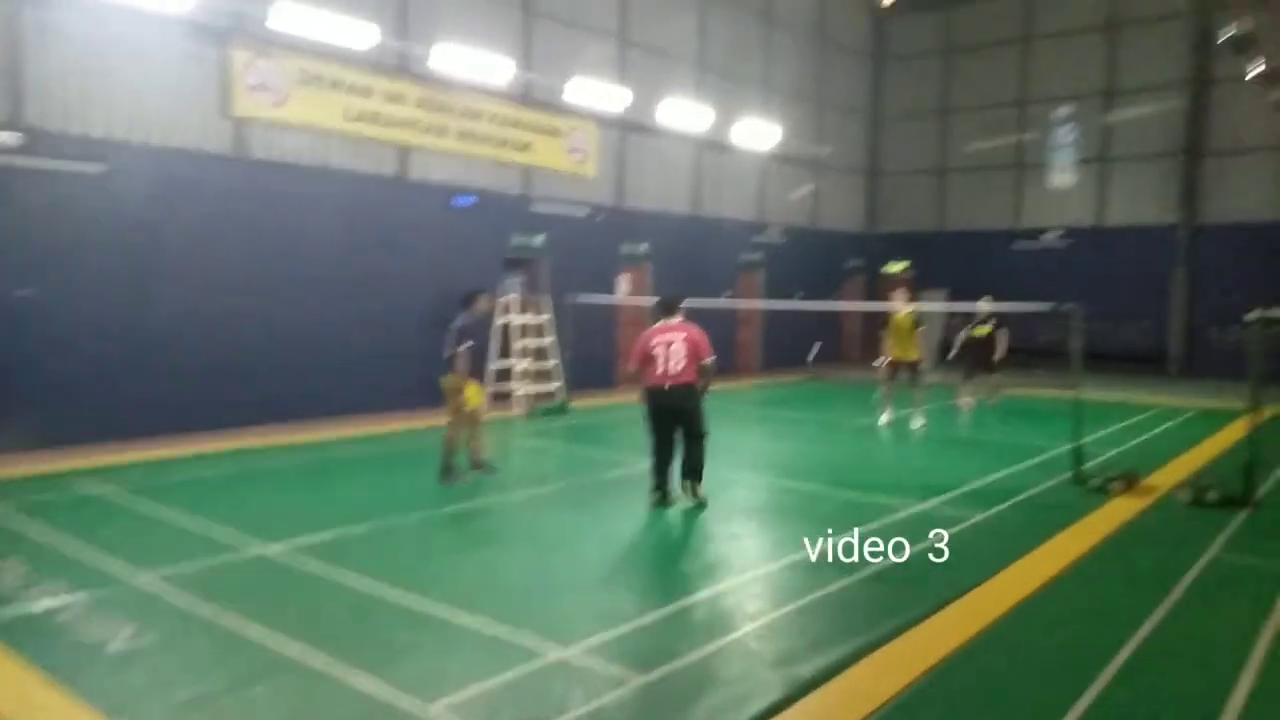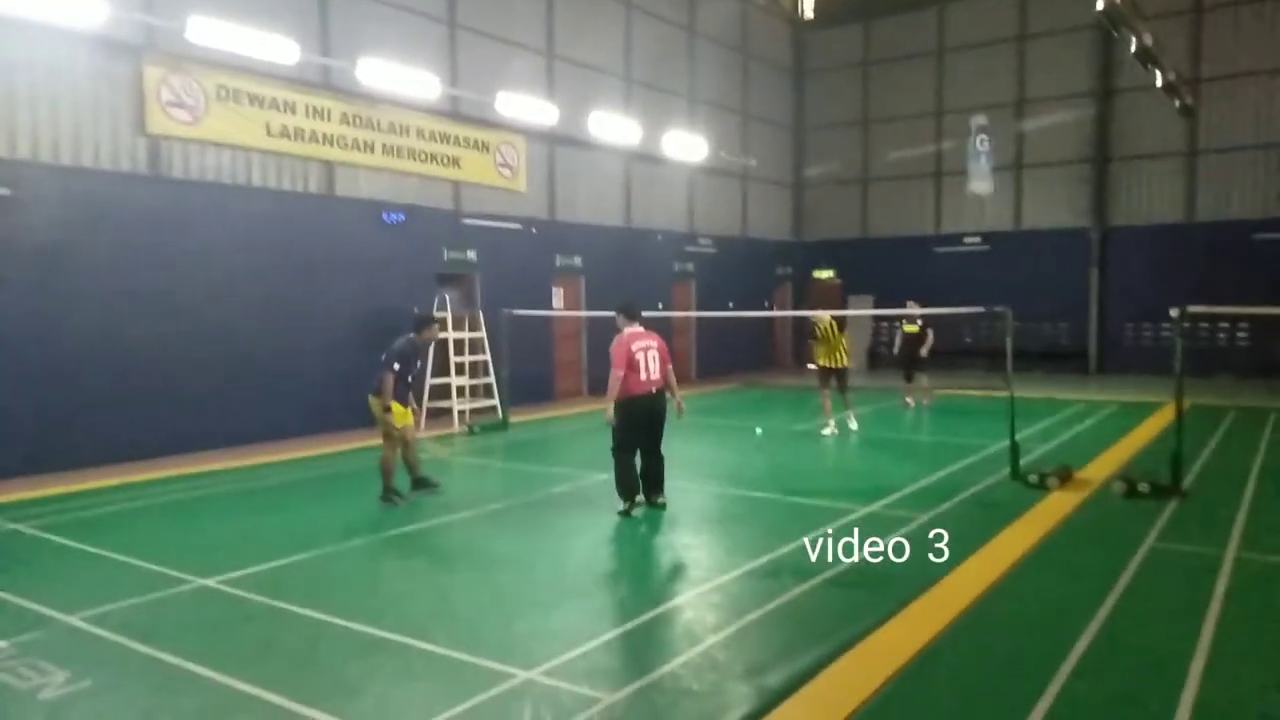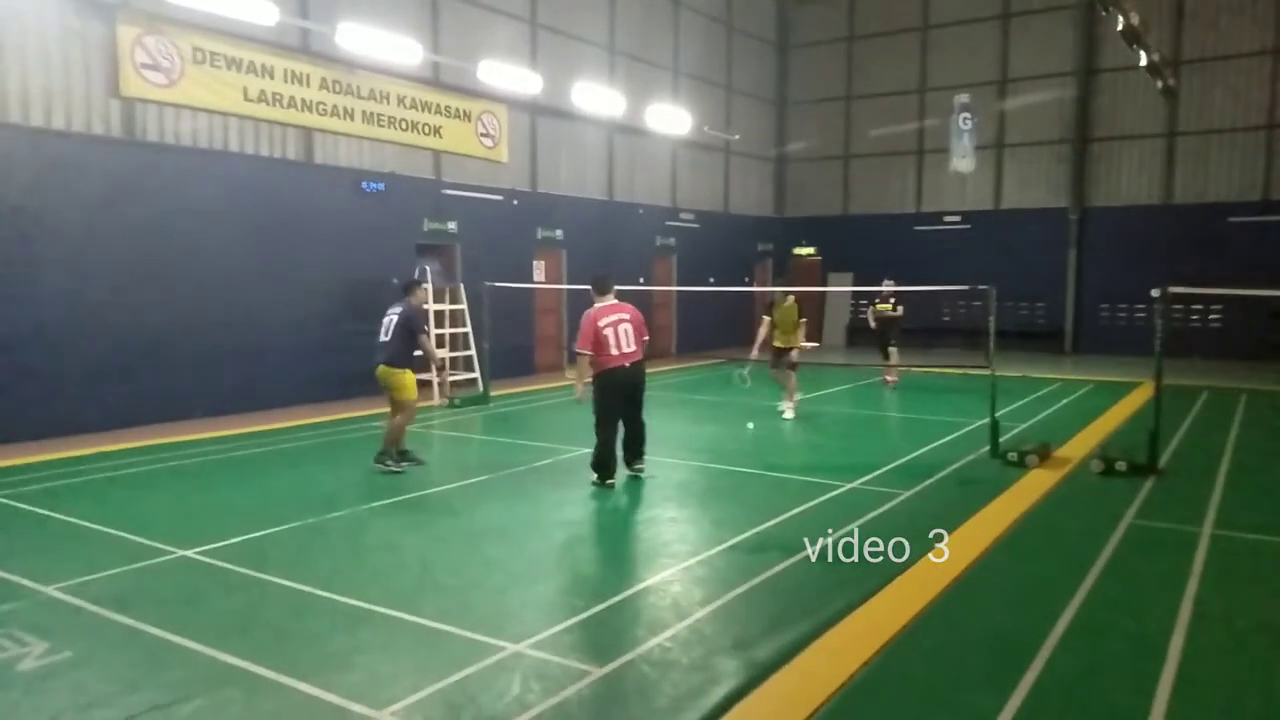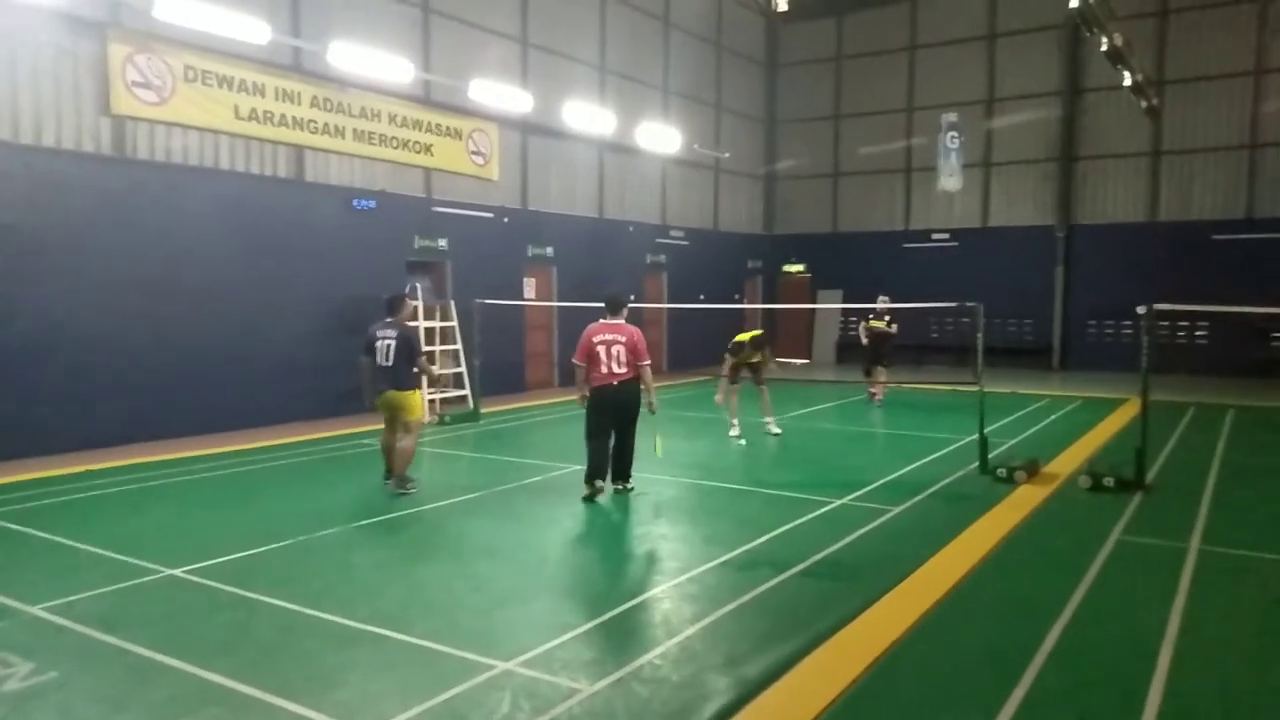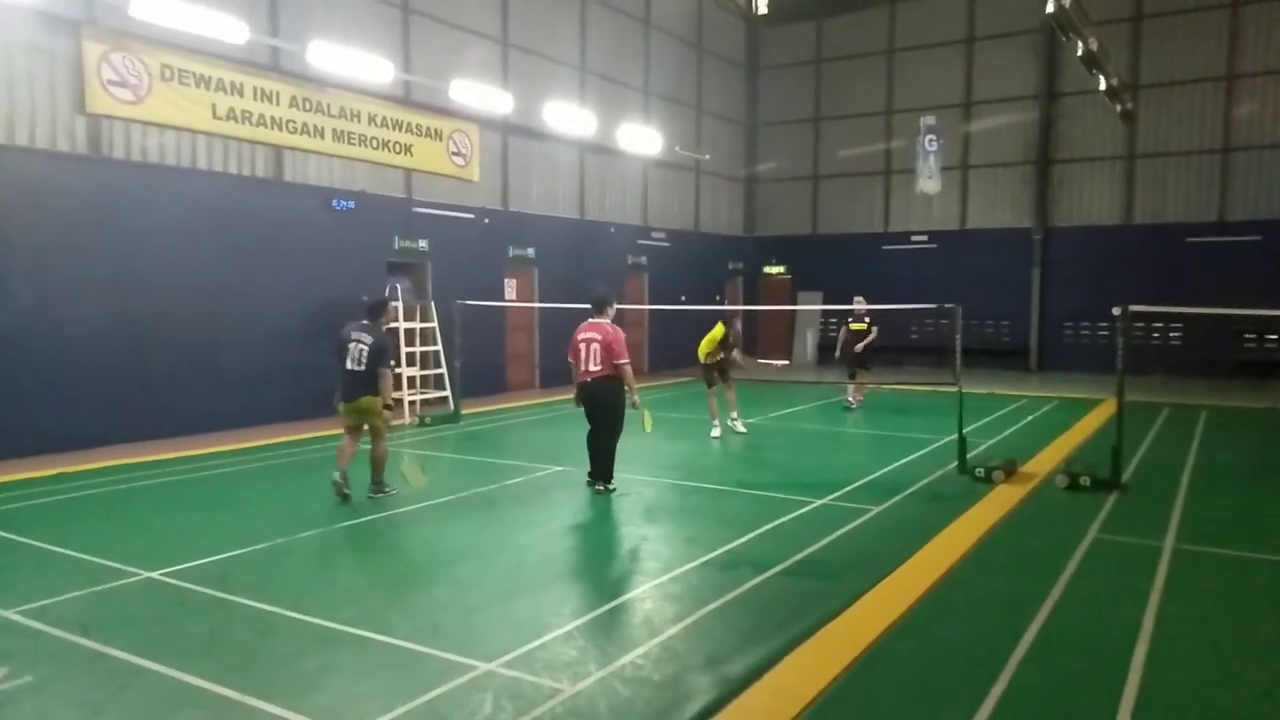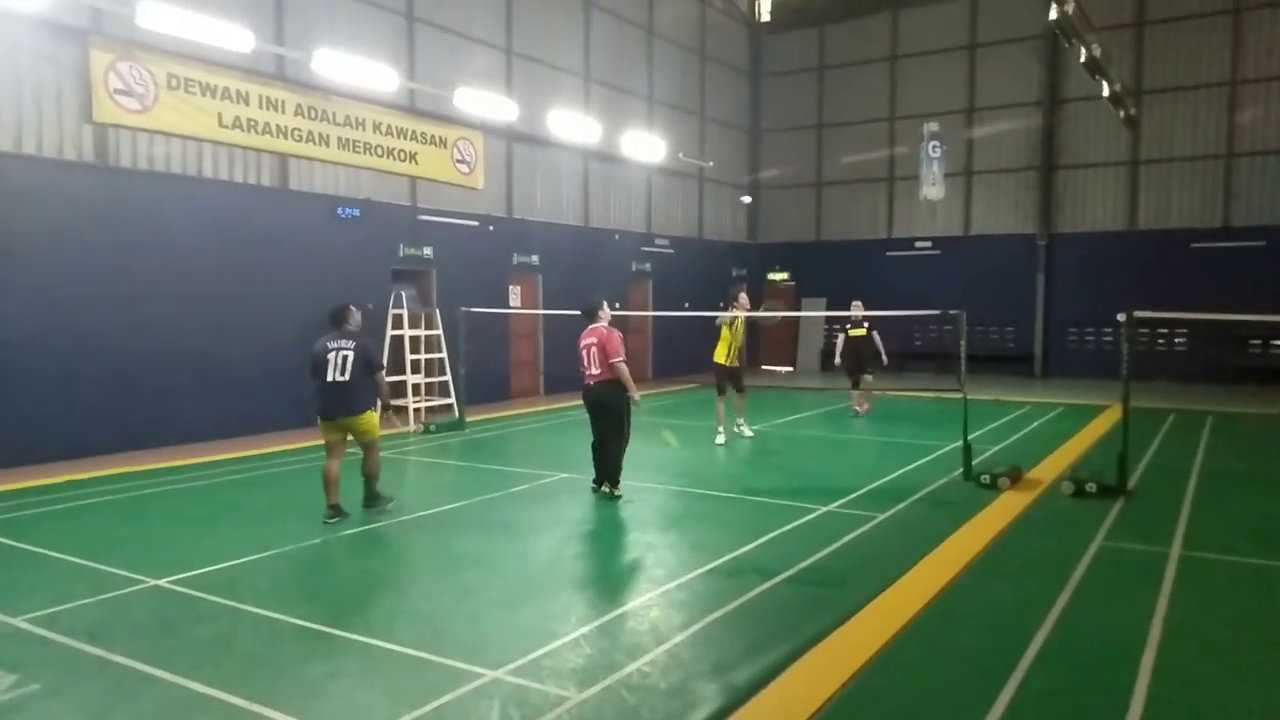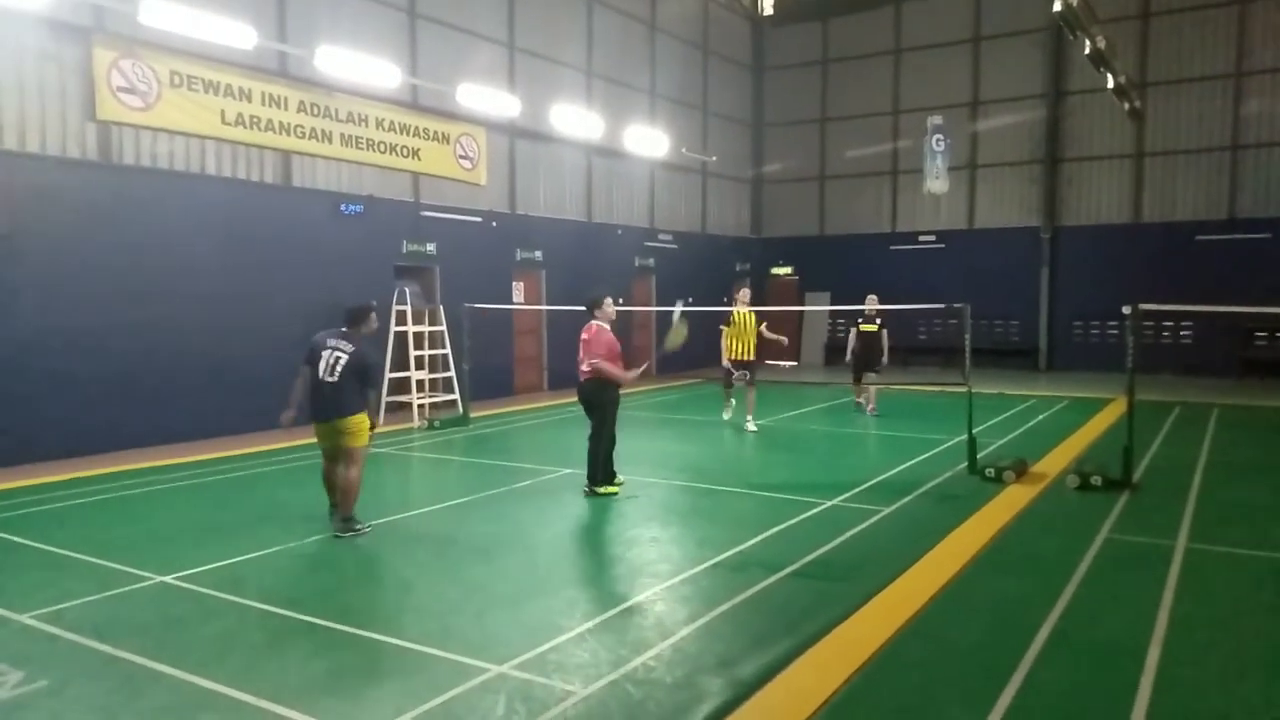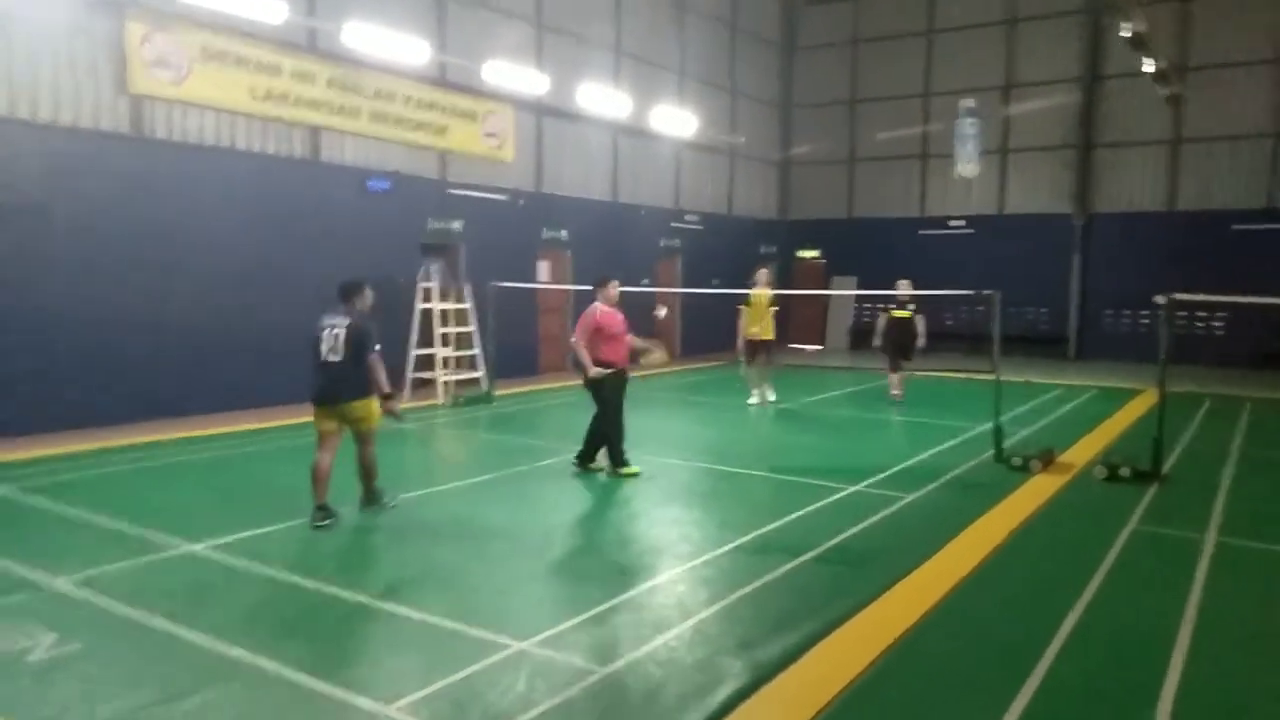
dt=0.5s
person 1, frame 1
left shoulder: (466, 323)
right shoulder: (468, 325)
right elbow: (460, 358)
right wrist: (459, 388)
left hip: (470, 382)
right hip: (461, 382)
left knee: (476, 419)
right knee: (457, 424)
left ankle: (476, 460)
right ankle: (446, 468)
person 1, frame 2
left shoulder: (414, 348)
right shoulder: (404, 349)
right elbow: (388, 378)
left wrist: (411, 403)
right wrist: (386, 410)
left hip: (398, 401)
right hip: (385, 401)
left knee: (409, 440)
right knee: (391, 445)
left ankle: (417, 479)
right ankle: (388, 490)
person 1, frame 3
left shoulder: (394, 310)
right shoulder: (414, 312)
right elbow: (424, 342)
right wrist: (439, 366)
left hip: (383, 365)
right hip: (397, 368)
left knee: (398, 411)
right knee: (407, 411)
left ankle: (401, 452)
right ankle: (385, 454)
person 1, frame 4
left shoulder: (374, 331)
right shoulder: (407, 332)
left elbow: (365, 362)
right elbow: (420, 363)
left wrist: (368, 387)
right wrist: (435, 376)
left hip: (382, 391)
right hip: (405, 391)
left knee: (390, 431)
right knee: (410, 433)
left ankle: (391, 473)
right ankle: (400, 480)
person 1, frame 5
left shoulder: (347, 330)
right shoulder: (381, 340)
left elbow: (341, 362)
right elbow: (384, 375)
left wrist: (342, 390)
right wrist: (387, 406)
left hip: (349, 395)
right hip: (372, 397)
left knee: (350, 436)
right knee: (379, 439)
left ankle: (341, 473)
right ankle: (377, 484)
person 1, frame 6
left shoulder: (319, 346)
right shoulder: (363, 345)
left elbow: (317, 381)
right elbow: (379, 379)
left wrist: (324, 408)
right wrist: (386, 404)
left hip: (329, 412)
right hip: (360, 410)
left knee: (333, 457)
right knee: (371, 451)
left ankle: (332, 508)
right ankle: (371, 496)
person 1, frame 7
left shoulder: (320, 339)
right shoulder: (364, 354)
left elbow: (304, 375)
right elbow: (370, 393)
left wrist: (292, 408)
right wrist: (370, 422)
left hip: (321, 414)
right hip: (350, 416)
left knee: (331, 461)
right knee: (353, 465)
left ankle: (335, 507)
right ankle: (346, 520)
person 1, frame 8
left shoulder: (324, 322)
right shoulder: (361, 324)
right elbow: (374, 362)
right wrist: (387, 396)
left hip: (324, 397)
right hip: (356, 397)
left knee: (324, 451)
right knee: (366, 445)
left ankle: (320, 509)
right ankle: (370, 496)
person 2, frame 1
left shoulder: (648, 335)
right shoulder: (693, 331)
left elbow: (634, 369)
right elbow: (708, 364)
left wrist: (651, 382)
right wrist: (703, 386)
left hip: (657, 395)
right hip: (685, 392)
left knee: (662, 444)
right knee: (695, 439)
left ankle: (660, 492)
right ankle: (692, 483)
person 2, frame 2
left shoulder: (622, 340)
right shoulder: (655, 338)
left elbow: (618, 375)
right elbow: (668, 371)
left wrist: (610, 405)
right wrist: (677, 397)
left hip: (632, 403)
right hip: (656, 399)
left knee: (624, 451)
right knee: (652, 450)
left ankle: (630, 498)
right ankle: (655, 494)
person 2, frame 3
left shoulder: (591, 316)
right shoulder: (630, 310)
left elbow: (585, 354)
right elbow: (644, 340)
left wrist: (580, 383)
left hip: (609, 376)
right hip: (635, 371)
left knee: (606, 427)
right knee: (634, 419)
left ankle: (606, 475)
right ankle: (636, 459)
person 2, frame 4
left shoulder: (591, 331)
right shoulder: (633, 333)
left elbow: (580, 365)
right elbow: (644, 366)
left wrist: (581, 390)
right wrist: (651, 395)
left hip: (600, 392)
right hip: (628, 391)
left knee: (596, 439)
right knee: (624, 438)
left ankle: (597, 479)
right ankle: (621, 480)
person 2, frame 5
left shoulder: (581, 330)
right shoulder: (613, 332)
left elbow: (573, 363)
right elbow: (623, 365)
left wrist: (577, 388)
right wrist: (633, 392)
left hip: (586, 387)
right hip: (608, 388)
left knee: (595, 431)
right knee: (608, 435)
left ankle: (594, 475)
right ankle: (603, 480)
person 2, frame 6
left shoulder: (584, 337)
right shoulder: (609, 333)
right elbow: (617, 364)
right wrist: (632, 390)
left hip: (590, 390)
right hip: (610, 389)
left knee: (600, 438)
right knee: (619, 437)
left ankle: (601, 480)
right ankle: (611, 483)
person 2, frame 7
left shoulder: (591, 330)
right shoulder: (601, 333)
right elbow: (597, 363)
right wrist: (623, 375)
left hip: (589, 386)
right hip: (600, 388)
left knee: (604, 434)
right knee: (602, 436)
left ankle: (608, 476)
right ankle: (595, 483)
person 2, frame 8
left shoulder: (617, 314)
right shoulder: (593, 314)
left elbow: (624, 338)
right elbow: (578, 343)
left wrist: (645, 345)
right wrist: (591, 367)
left hip: (617, 373)
right hip: (601, 374)
left knee: (606, 417)
right knee: (613, 418)
left ankle: (585, 457)
right ankle: (618, 463)
